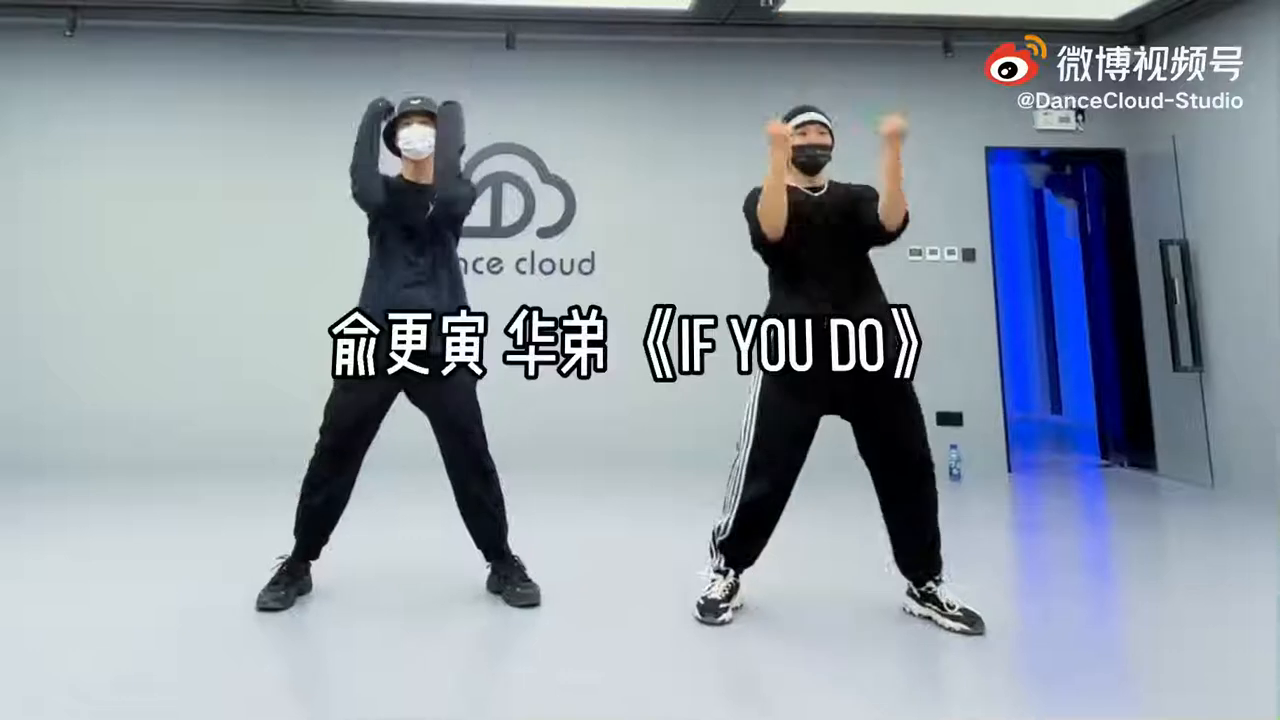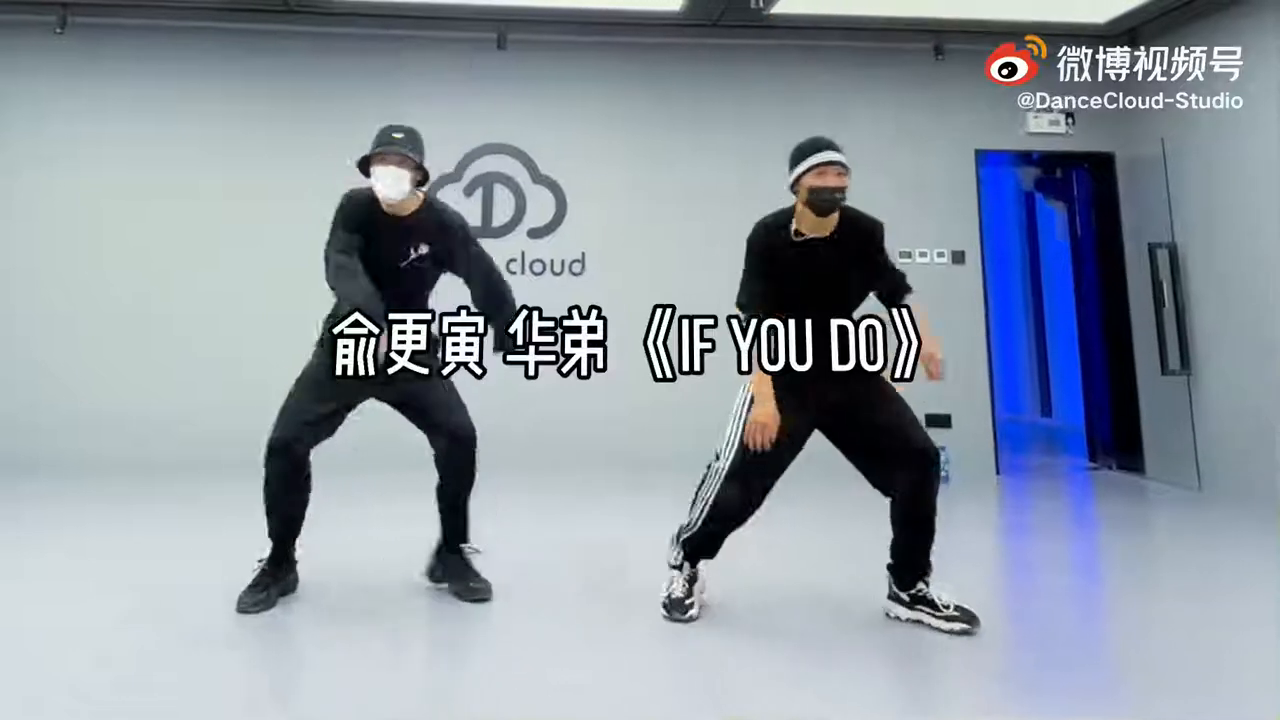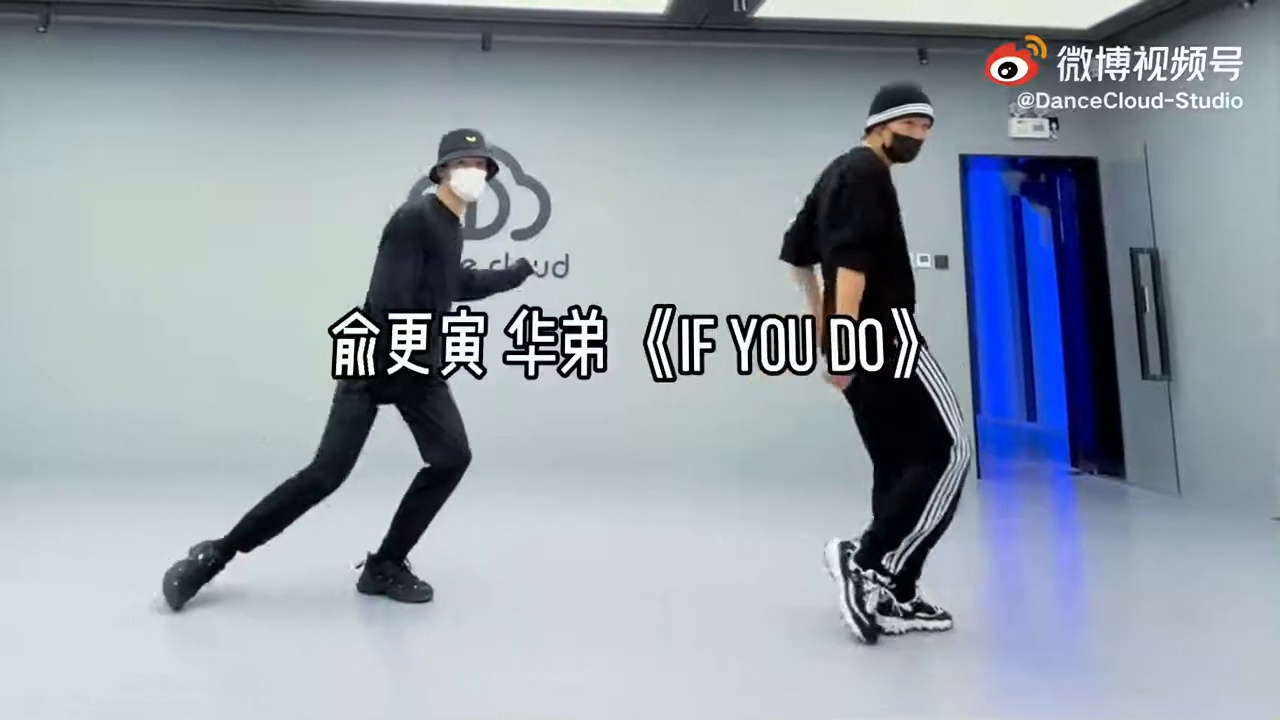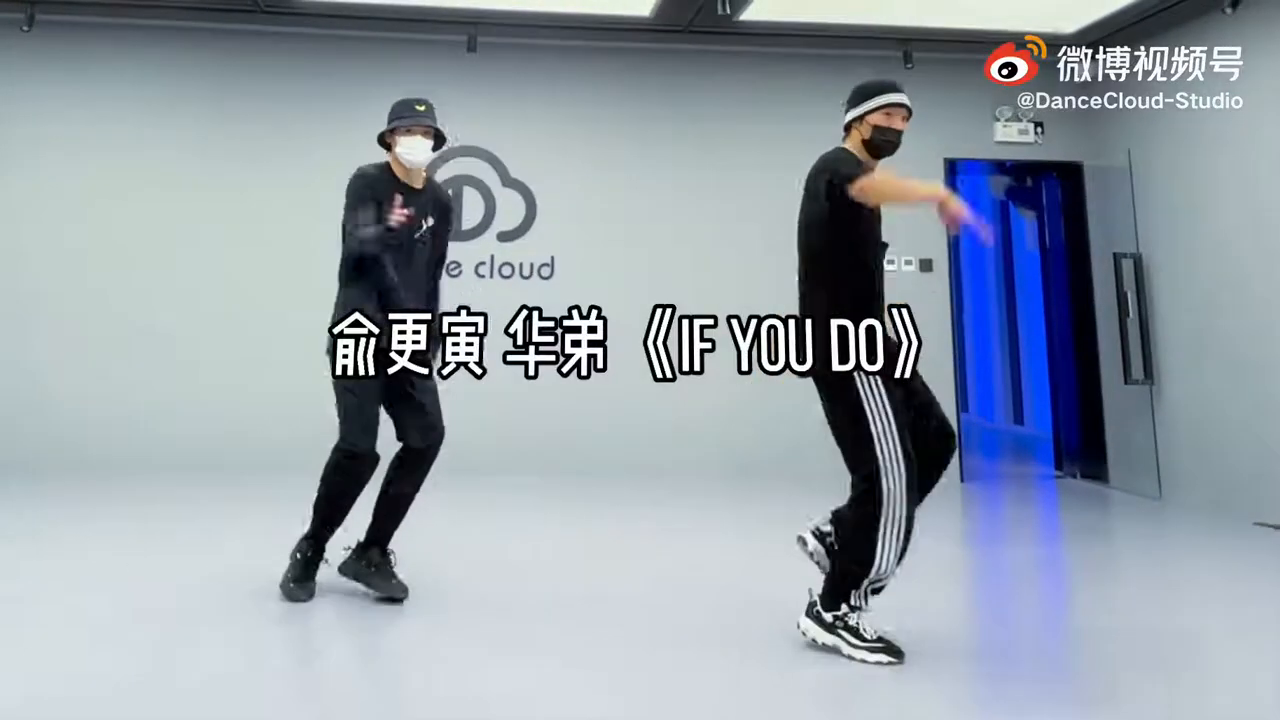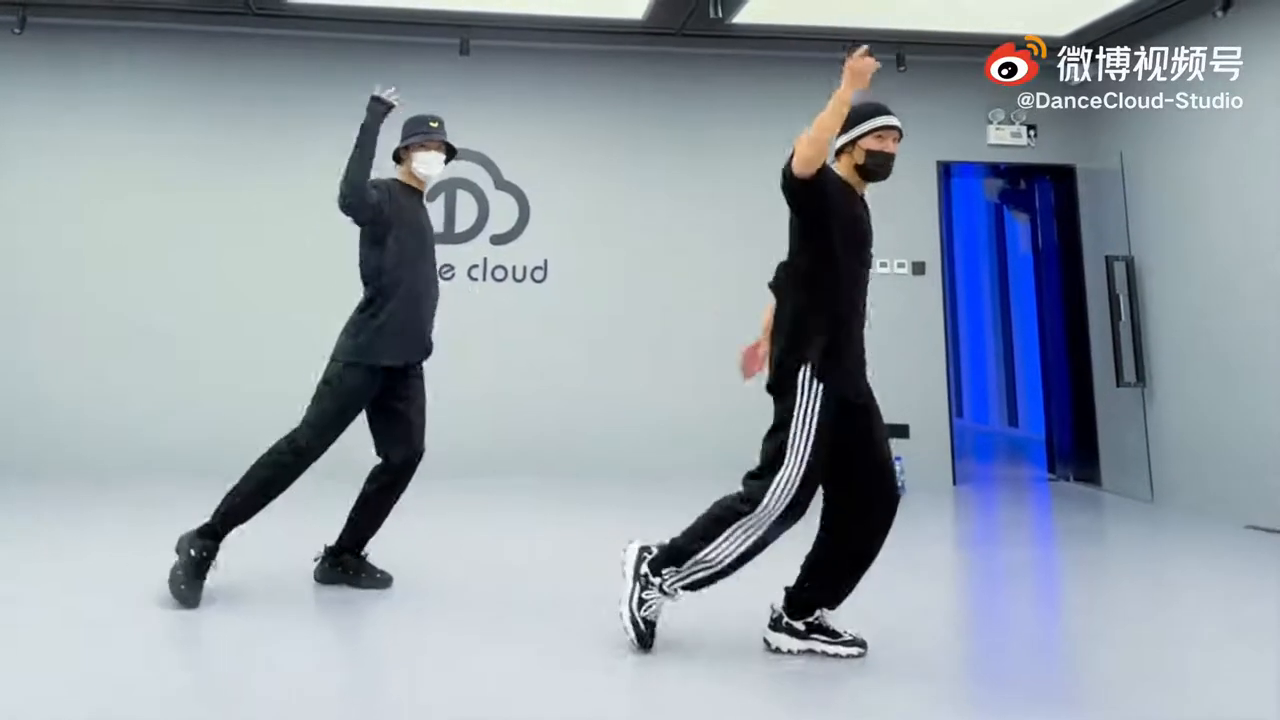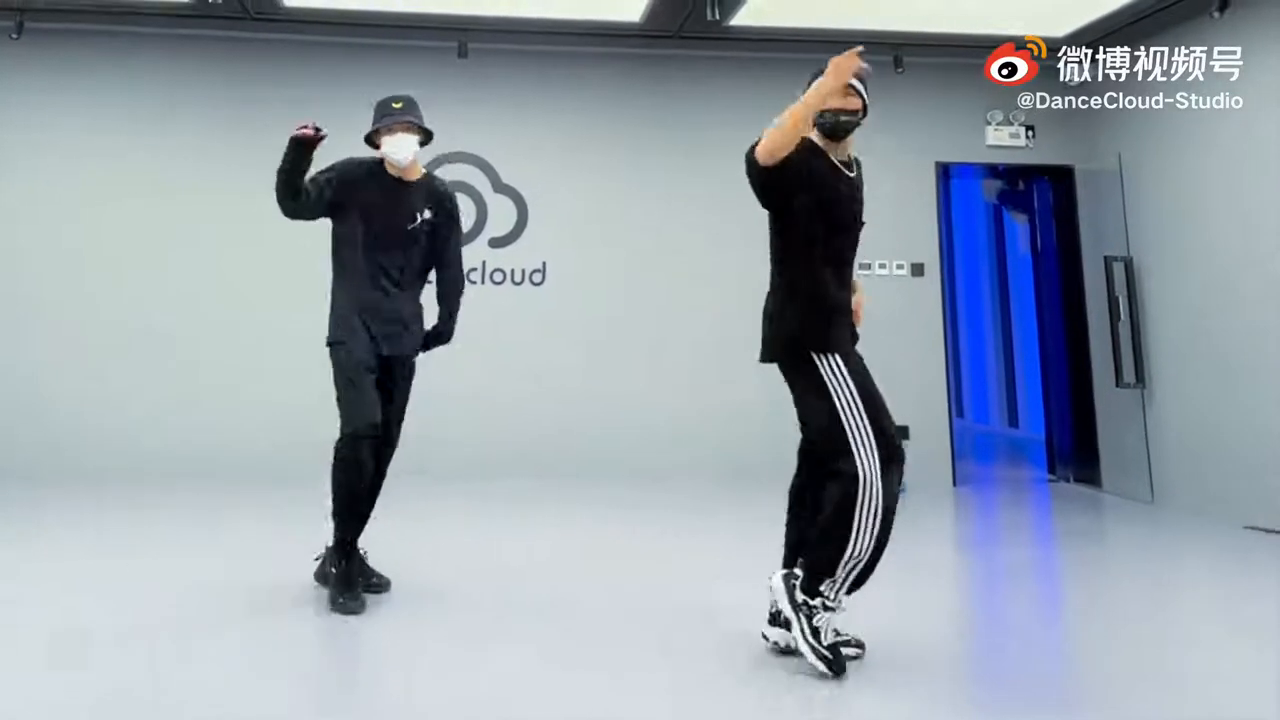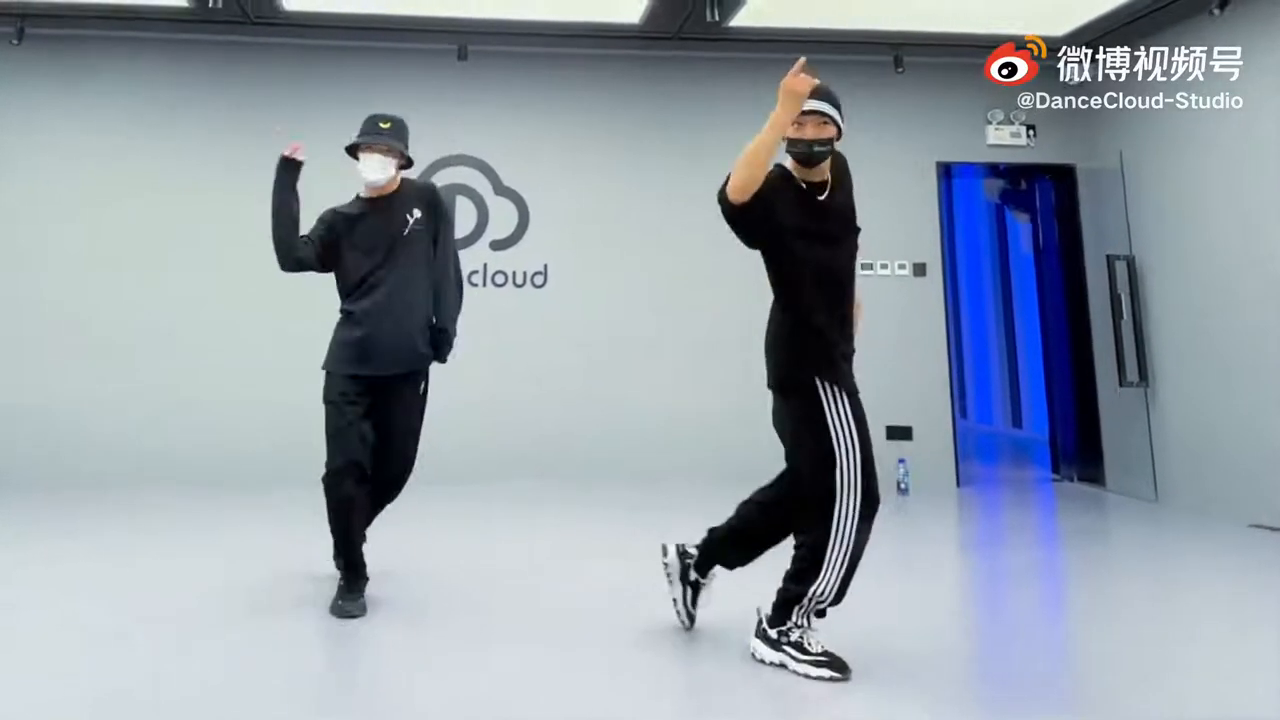
dt=0.5s
person 1, frame 1
left shoulder: (855, 200)
right shoulder: (765, 198)
left elbow: (891, 225)
right elbow: (773, 232)
left wrist: (892, 152)
right wrist: (779, 156)
left knee: (908, 467)
right knee: (763, 467)
left ankle: (925, 584)
right ankle: (726, 573)
person 1, frame 2
left shoulder: (866, 230)
right shoulder: (767, 236)
left elbow: (889, 285)
right elbow: (757, 319)
left wrist: (925, 340)
right wrist: (764, 398)
left hip: (847, 371)
right hip: (787, 372)
left knee: (915, 462)
right knee: (736, 466)
left ankle: (909, 588)
right ankle: (685, 565)
person 1, frame 3
left shoulder: (842, 172)
right shoulder: (866, 173)
left elbow: (797, 248)
right elbow: (852, 259)
left wrist: (815, 306)
right hip: (880, 338)
left knee: (902, 462)
right knee: (948, 451)
left ankle: (895, 595)
right ankle: (868, 565)
person 1, frame 4
left shoulder: (858, 176)
right shoulder: (837, 168)
right elbow: (866, 185)
right wrist: (938, 195)
left knee: (934, 442)
right knee: (890, 475)
left ankle: (838, 536)
right ankle: (832, 611)
person 1, frame 5
left shoulder: (853, 206)
right shoulder: (824, 194)
left elbow: (794, 273)
right elbow: (801, 164)
left wrist: (769, 335)
right wrist: (847, 91)
left hip: (844, 374)
right hip: (810, 371)
left knee: (872, 499)
right knee: (776, 497)
left ankle: (800, 617)
right ankle: (657, 571)
person 1, frame 6
left shoulder: (850, 174)
right shoulder: (797, 162)
right elbow: (763, 156)
right wrist: (815, 91)
left hip: (828, 334)
right hip: (808, 336)
left knee: (823, 467)
right knee: (873, 462)
left ankle: (792, 609)
right ankle: (810, 592)
person 1, frame 7
left shoulder: (840, 177)
right shoulder: (774, 193)
right elbow: (736, 195)
right wrist: (781, 112)
left hip: (822, 359)
right hip: (808, 363)
left knee: (806, 485)
right knee: (850, 498)
left ankle: (698, 559)
right ankle: (783, 629)
person 2, frame 1
left shoulder: (455, 196)
right shoulder: (384, 194)
left elbow: (450, 190)
right elbow: (363, 187)
left wrist: (451, 123)
right wrist: (371, 121)
left hip: (440, 343)
right hip: (377, 339)
left knee: (470, 455)
right knee: (335, 453)
left ankle: (503, 565)
right ankle: (298, 565)
person 2, frame 2
left shoulder: (444, 224)
right shoulder: (354, 208)
left elbow: (488, 281)
right elbow: (342, 269)
left wrist: (510, 341)
right wrist: (368, 314)
left hip: (410, 356)
right hip: (345, 348)
left knee: (458, 436)
right knee: (286, 444)
left ankle: (452, 554)
right ankle: (280, 564)
person 2, frame 3
left shoulder: (452, 224)
right shoulder: (415, 218)
right elbow: (388, 296)
left wrist: (514, 276)
right wrist: (384, 372)
left hip: (419, 363)
right hip: (373, 359)
left knee: (452, 457)
right knee: (327, 472)
left ankle: (386, 565)
right ankle: (221, 551)
person 2, frame 4
left shoulder: (441, 203)
right shoulder: (368, 181)
right elbow: (356, 243)
left wrist: (431, 329)
right wrist: (385, 231)
left knee: (426, 436)
right knee: (358, 448)
left ankle: (371, 551)
right ankle: (310, 550)
person 2, frame 5
left shoulder: (416, 206)
right shoulder: (386, 196)
right elbow: (351, 199)
right wrist: (373, 119)
left hip: (405, 358)
right hip: (366, 352)
left knee: (405, 455)
right knee: (304, 445)
left ankle: (343, 557)
right ankle: (204, 541)
person 2, frame 6
left shoulder: (437, 196)
right shoulder: (350, 177)
left elbow: (449, 266)
right elbow: (293, 205)
left wrist: (446, 323)
right wrist: (300, 149)
left hip: (402, 339)
right hip: (352, 333)
left knee: (381, 446)
right knee: (359, 434)
left ankle: (343, 555)
right ankle: (342, 562)
person 2, frame 7
left shoulder: (427, 200)
right shoulder: (340, 220)
left elbow: (446, 268)
right elbow: (292, 257)
left wrist: (445, 329)
right wrist: (287, 179)
left hip: (407, 364)
right hip: (350, 364)
left knee: (394, 472)
right knee: (344, 469)
left ankle: (352, 533)
right ankle: (352, 576)
